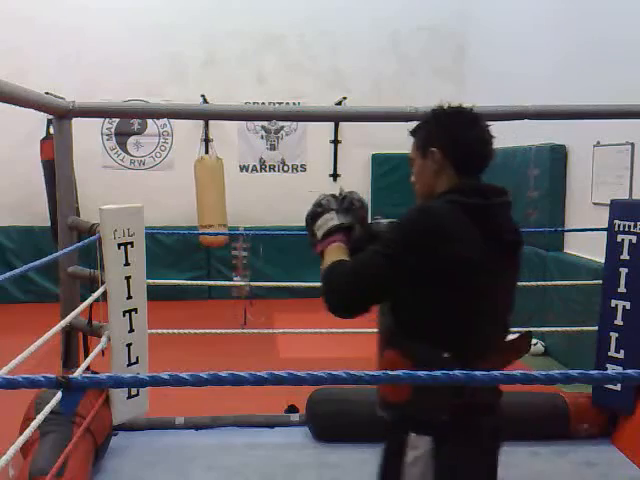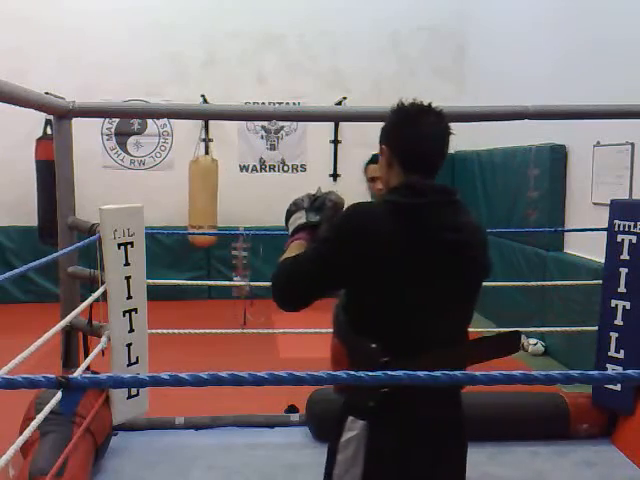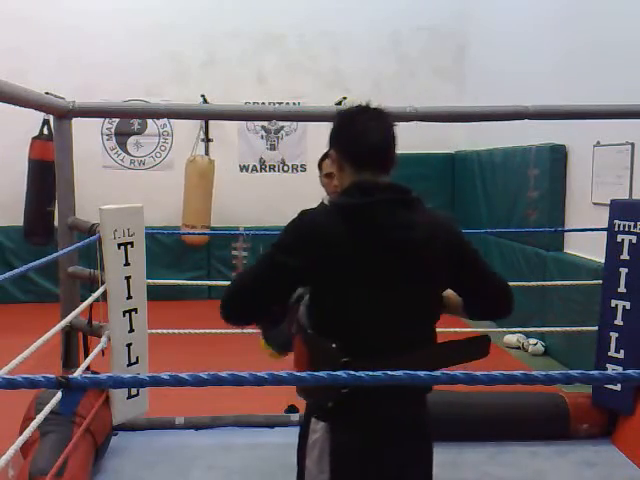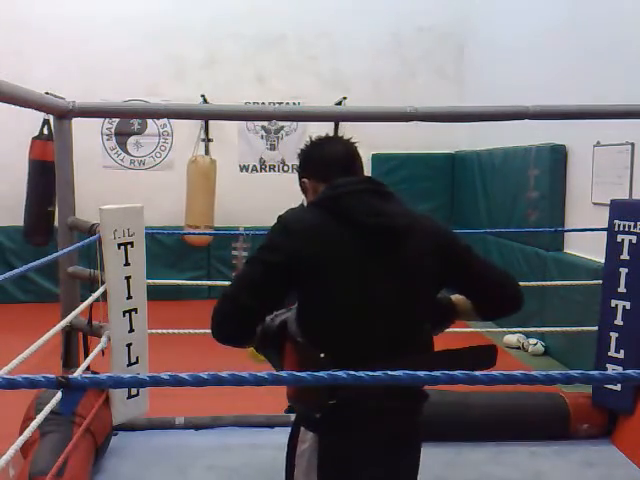
dt=0.4s
person 1, frame 1
left shoulder: (429, 222)
right shoulder: (498, 227)
left elbow: (346, 297)
left wrist: (332, 236)
right wrist: (365, 237)
left hip: (432, 422)
right hip: (478, 414)
person 1, frame 2
left shoulder: (364, 223)
right shoulder: (469, 232)
left elbow: (289, 292)
left wrist: (301, 231)
left hip: (380, 413)
right hip: (444, 408)
person 1, frame 3
left shoulder: (316, 227)
right shoulder: (439, 230)
left elbow: (237, 307)
right elbow: (497, 301)
left wrist: (280, 312)
left hip: (344, 415)
right hip: (410, 410)
person 1, frame 4
left shoulder: (299, 229)
right shoulder: (427, 230)
left elbow: (229, 323)
right elbow: (505, 296)
right wrist: (449, 307)
left hip: (335, 422)
right hip: (402, 416)
